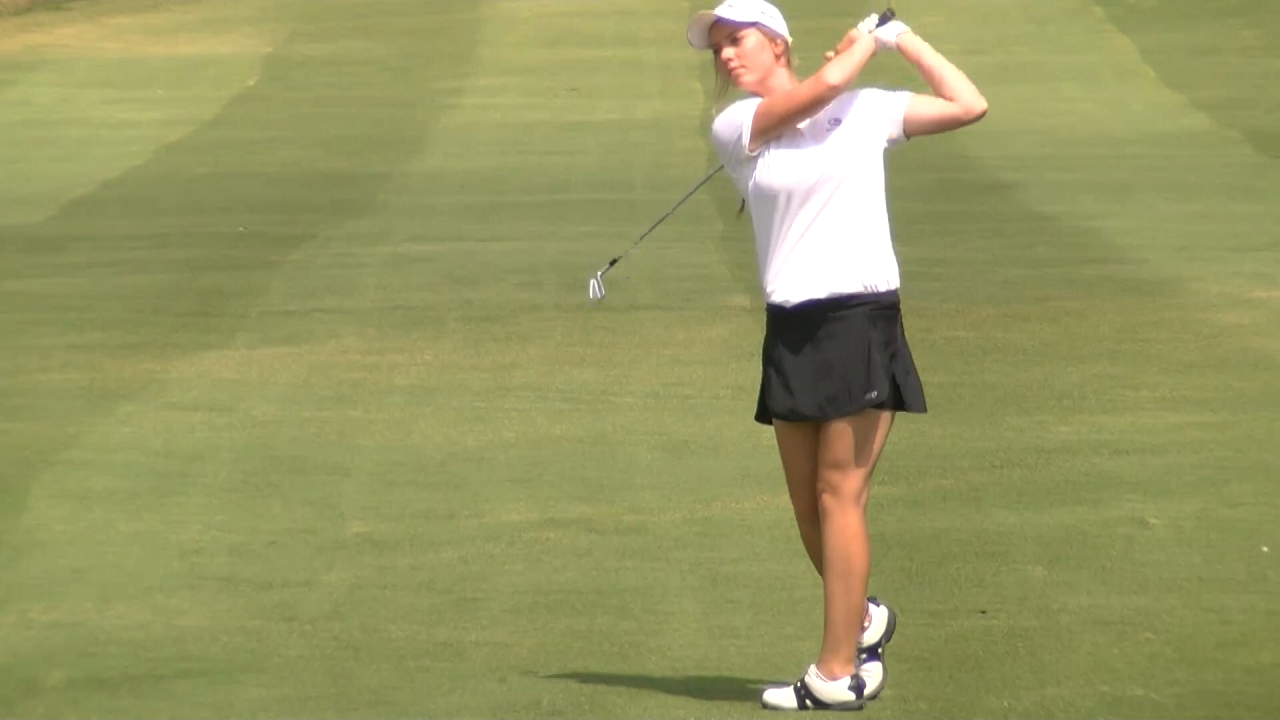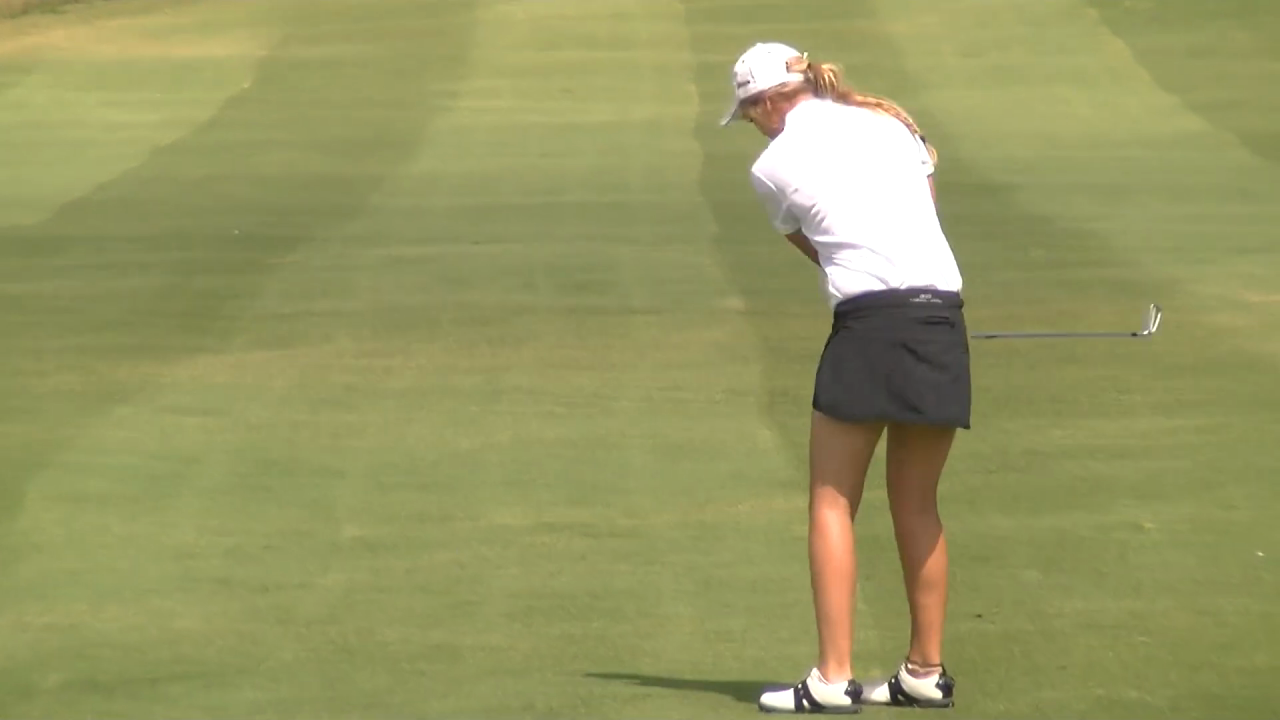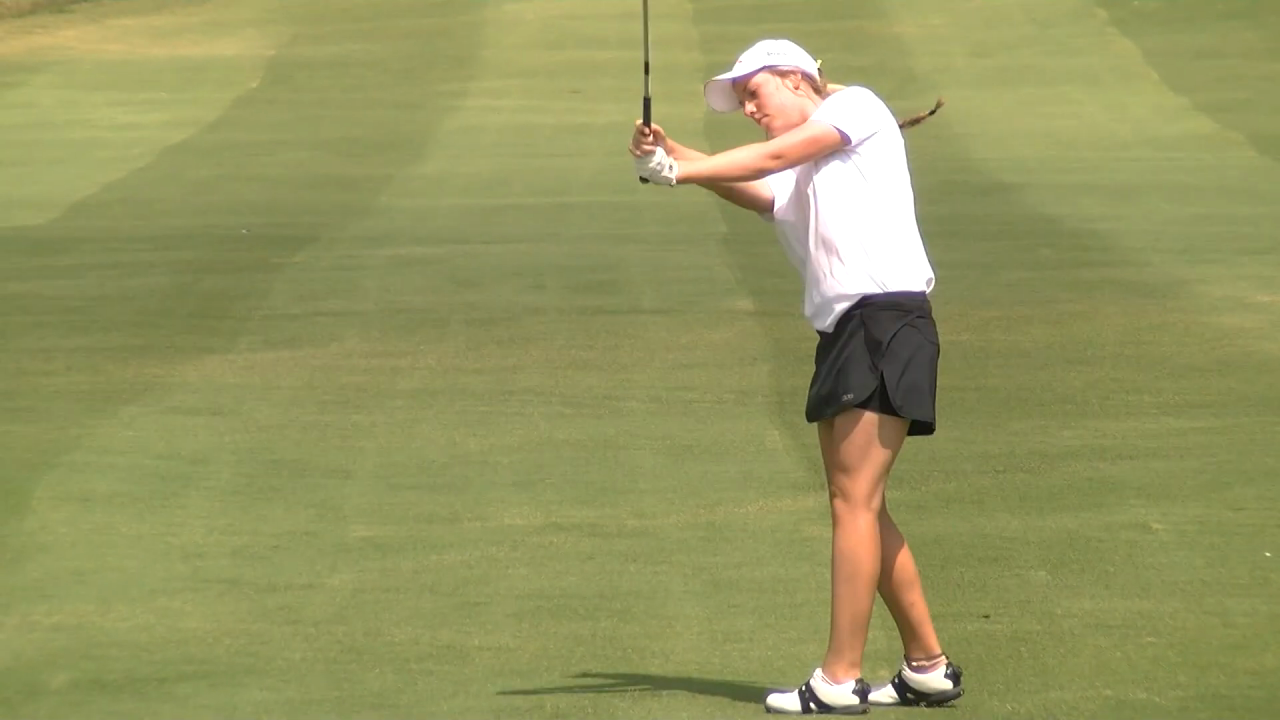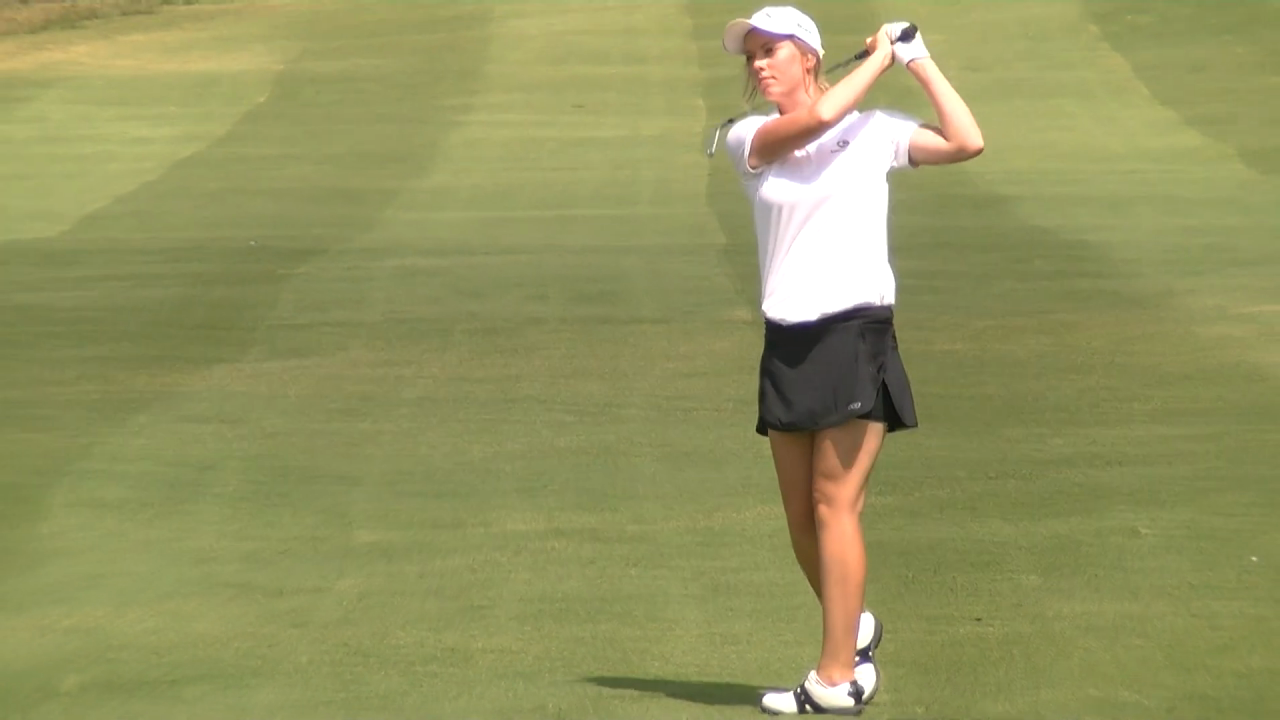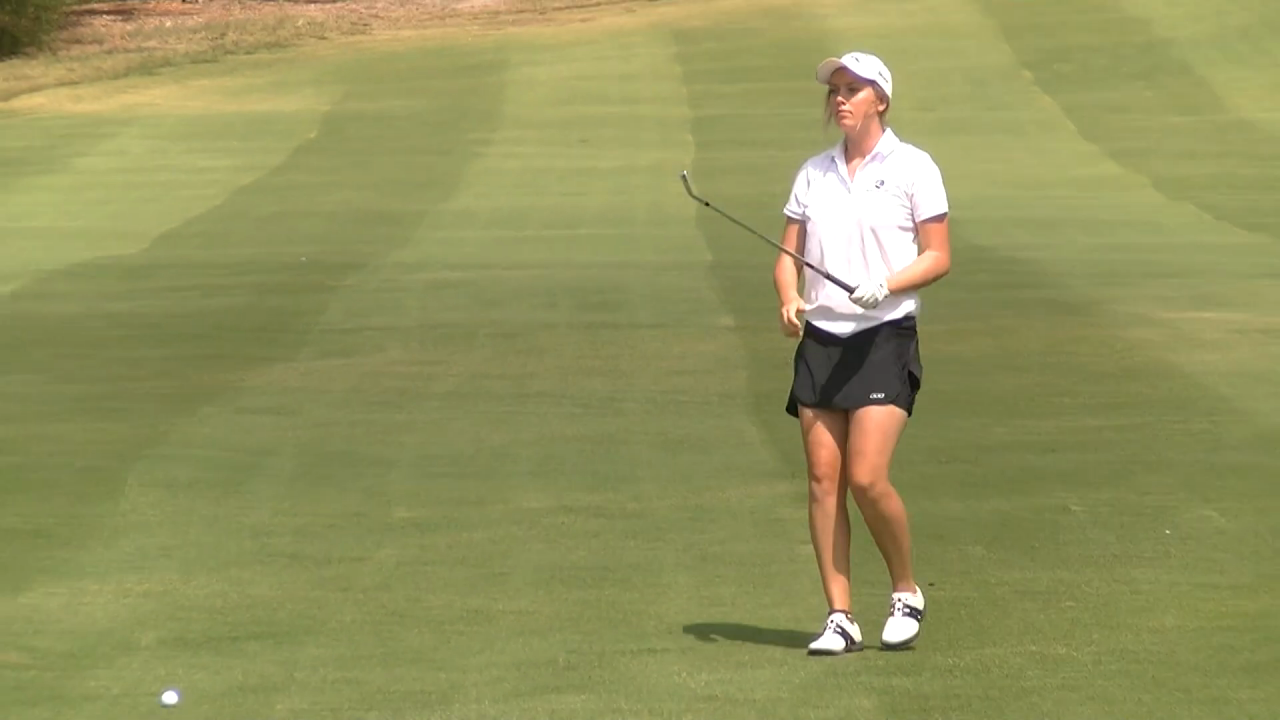
dt=1s
person 1, frame 1
left shoulder: (867, 108)
right shoulder: (733, 127)
left elbow: (970, 106)
right elbow: (822, 86)
left hip: (863, 320)
right hip: (791, 331)
left knee: (840, 497)
right knee: (808, 504)
left ankle: (836, 675)
right ankle: (859, 619)
person 1, frame 2
left shoulder: (769, 170)
right shoulder: (888, 121)
left hip: (870, 324)
right hip: (943, 318)
left knee: (832, 503)
right knee: (916, 505)
person 1, frame 3
left shoulder: (859, 108)
right shoulder: (791, 180)
left elbow: (792, 146)
right elbow: (753, 191)
left wrist: (685, 167)
right wrist: (675, 161)
left hip: (887, 328)
right hip: (845, 335)
left knee: (852, 504)
right knee: (859, 509)
right ankle: (929, 665)
person 1, frame 4
left shoulder: (877, 131)
right shoulder: (749, 139)
left elbow: (968, 144)
right elbow: (815, 120)
left wrist: (919, 58)
right wrist: (876, 58)
left hip: (856, 334)
right hip: (785, 343)
left knee: (835, 507)
right knee: (801, 515)
right ankle: (852, 631)
person 1, frame 5
left shoulder: (913, 166)
right shoulder: (812, 173)
left elbow: (938, 257)
right elbow: (788, 258)
left wrist: (888, 285)
right wrist: (789, 303)
left hip: (882, 343)
right hip: (820, 343)
left knee: (867, 479)
right knee: (823, 480)
left ankle: (906, 590)
right ankle: (839, 617)
